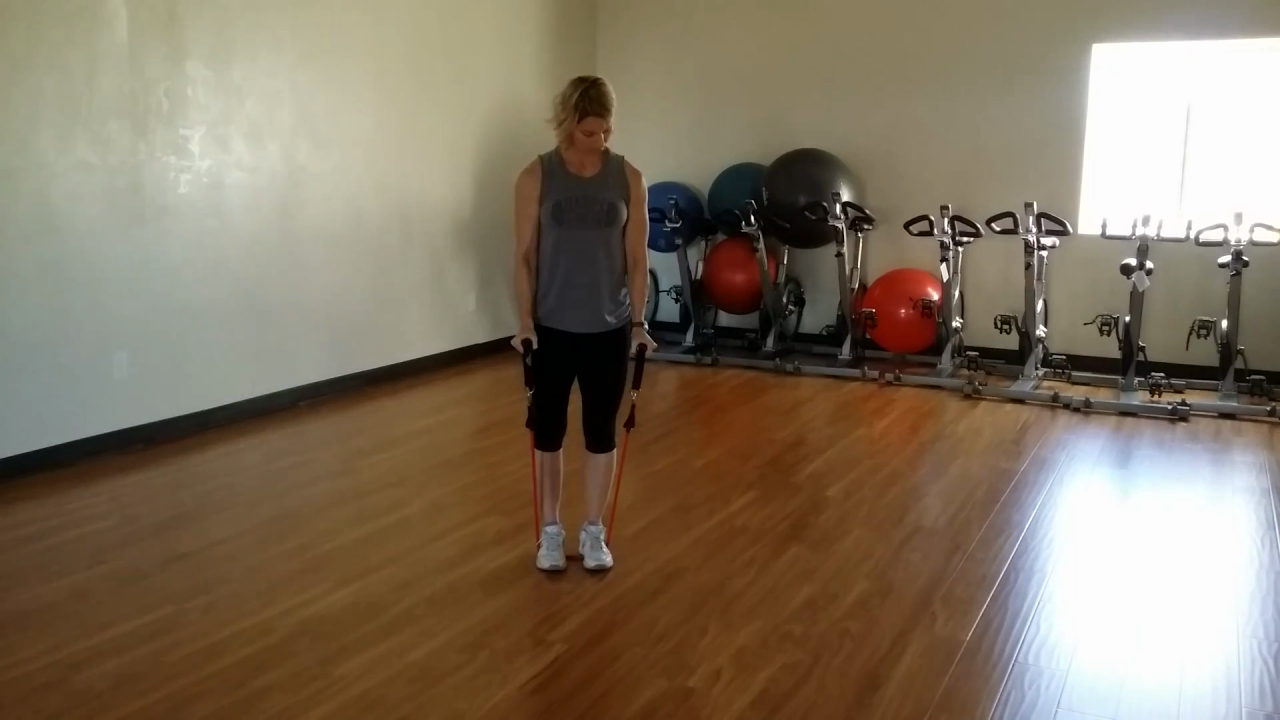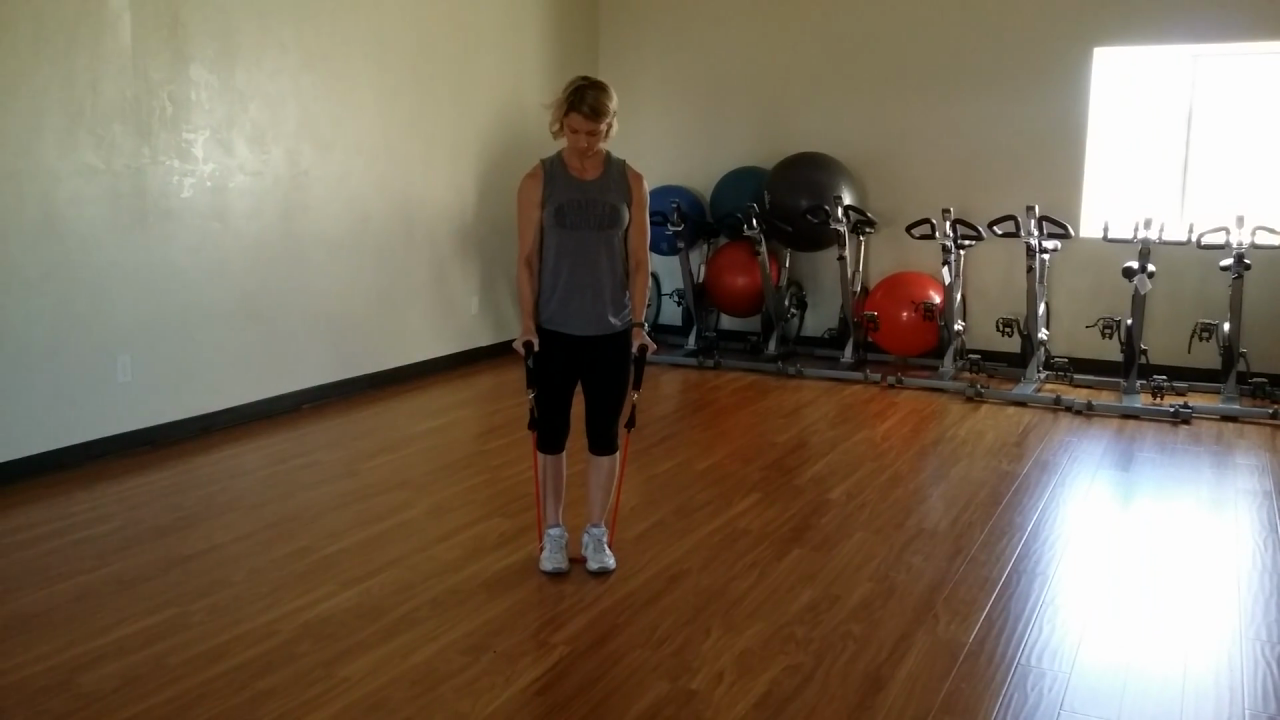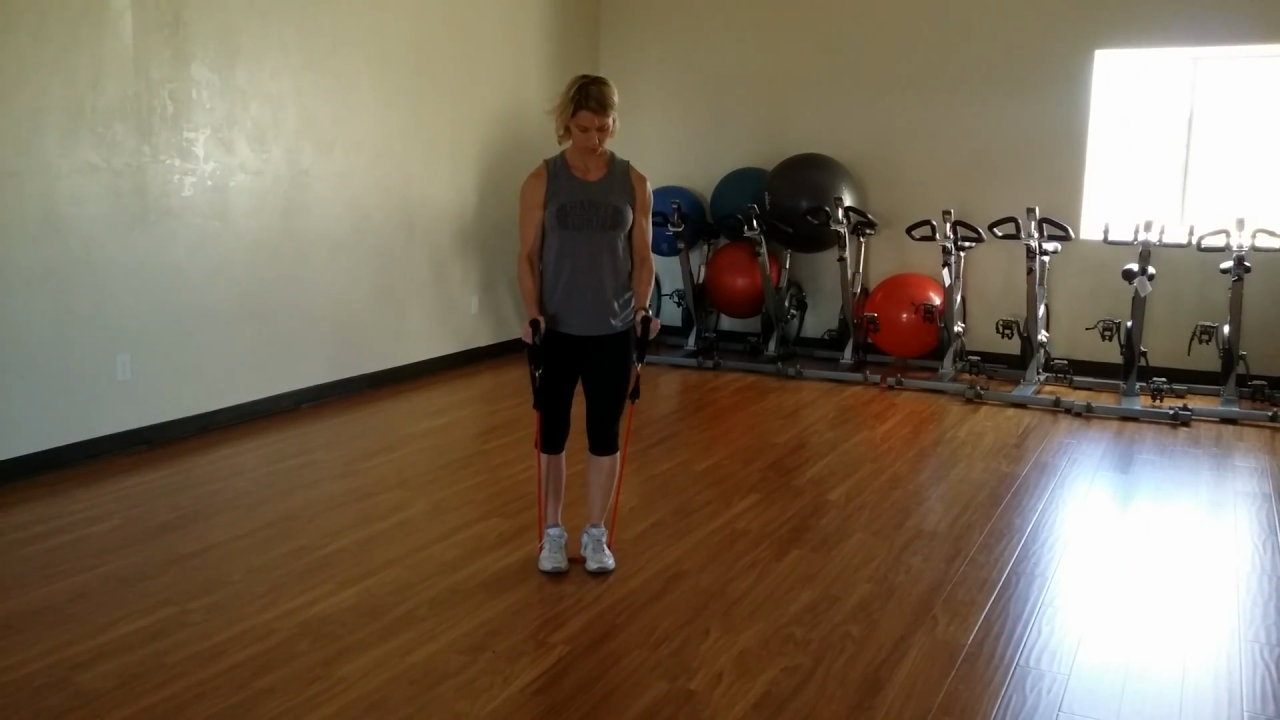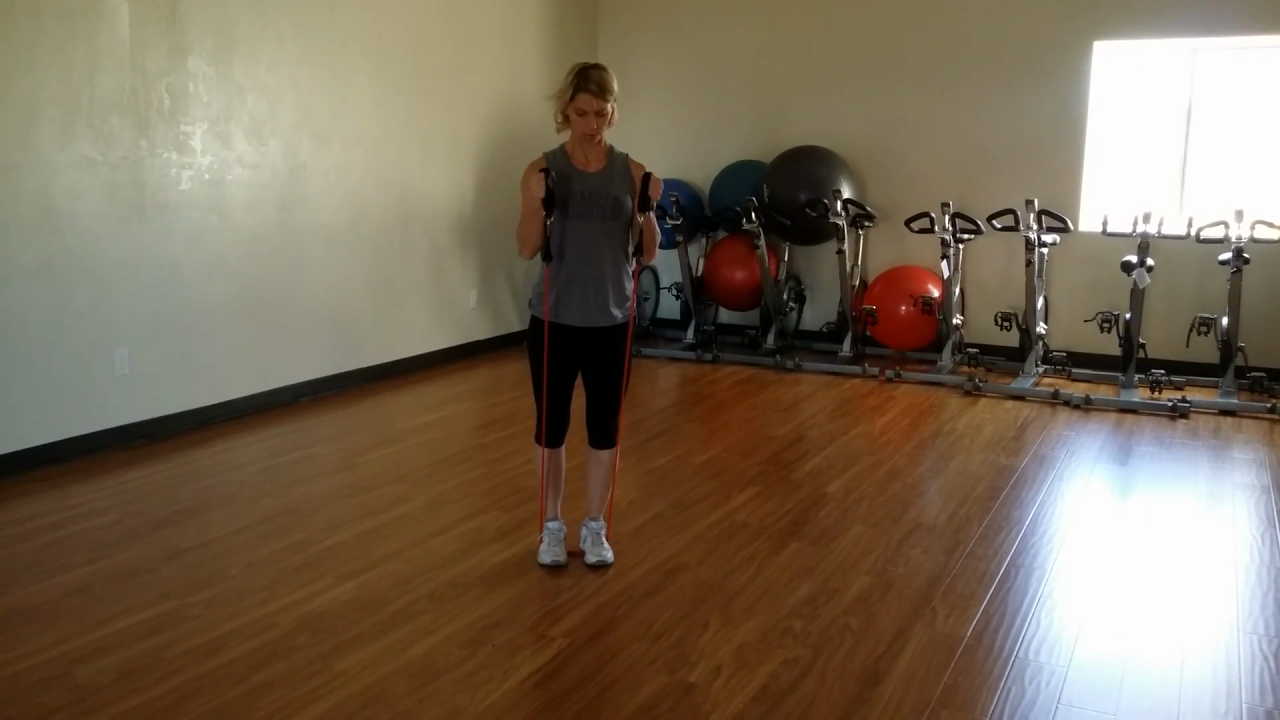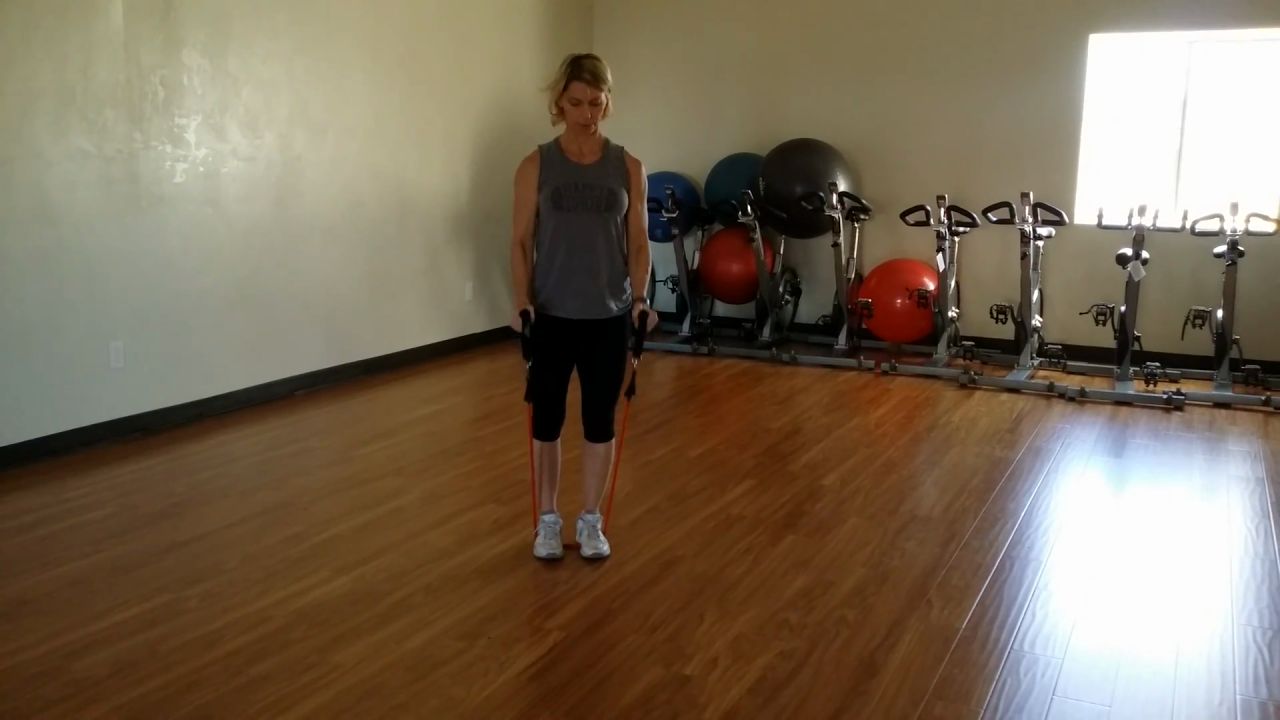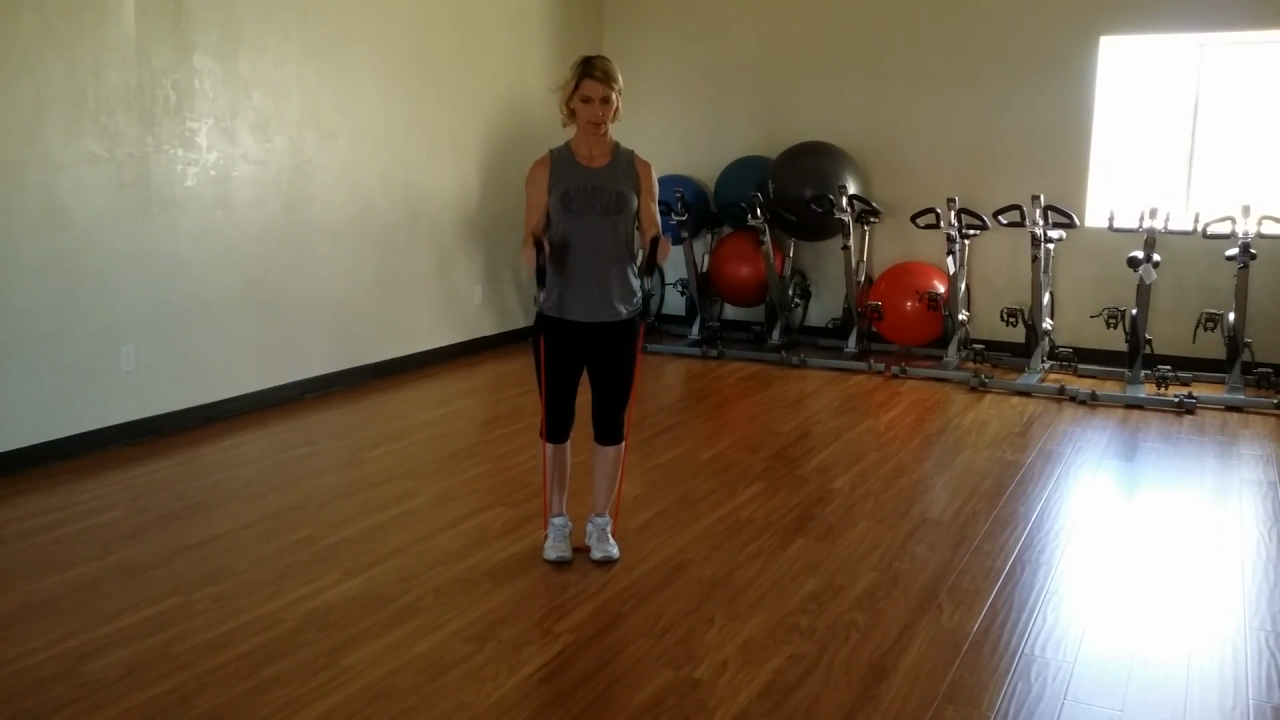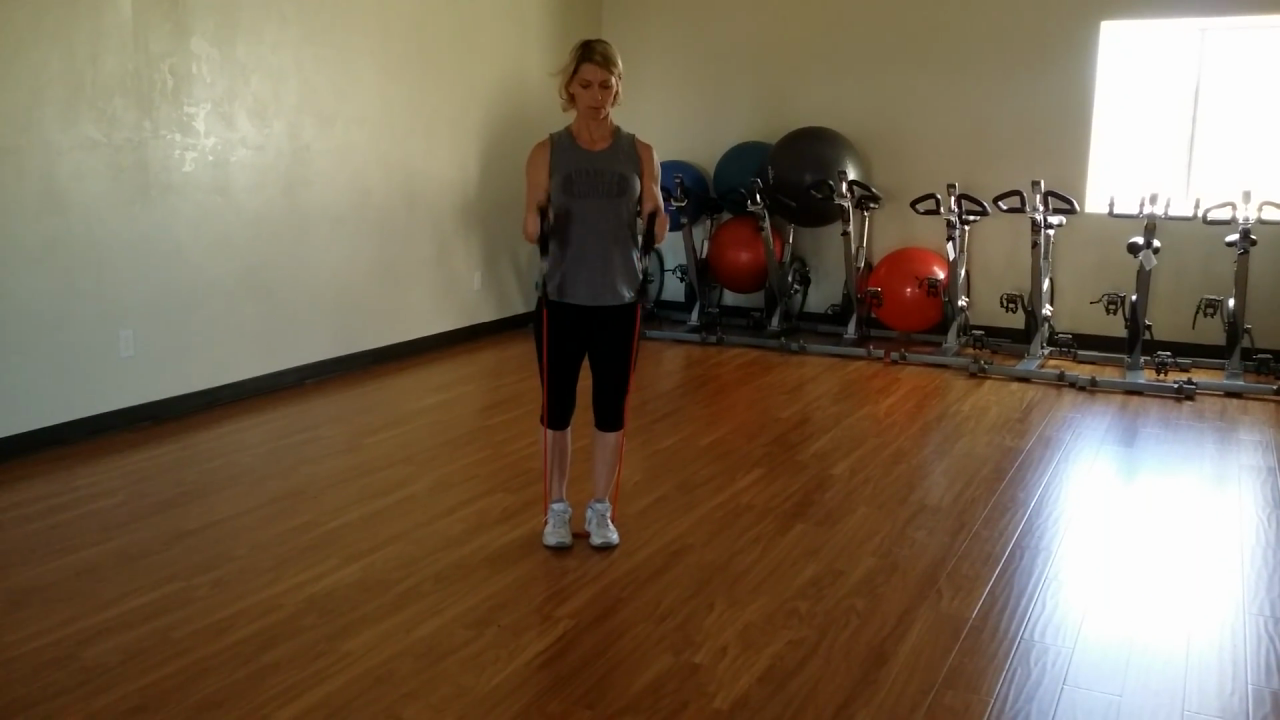
dt=0.7s
person 1, frame 1
left shoulder: (628, 178)
right shoulder: (536, 176)
left elbow: (637, 257)
right elbow: (524, 255)
left wrist: (638, 320)
right wrist: (525, 319)
left hip: (608, 328)
right hip: (552, 328)
left knee: (601, 431)
right knee: (548, 429)
left ankle: (594, 531)
right ankle: (550, 531)
person 1, frame 2
left shoulder: (630, 182)
right shoulder: (539, 179)
left elbow: (639, 260)
right elbow: (527, 259)
left wrist: (638, 322)
right wrist: (527, 322)
left hip: (611, 332)
right hip: (554, 331)
left knee: (604, 435)
right knee: (551, 433)
left ankle: (596, 534)
right ankle: (553, 533)
person 1, frame 3
left shoulder: (633, 182)
right shoulder: (542, 180)
left elbow: (642, 256)
right elbow: (527, 255)
left wrist: (642, 306)
right wrist: (531, 309)
left hip: (613, 331)
right hip: (555, 331)
left knee: (604, 434)
right knee: (552, 433)
left ankle: (595, 534)
right ankle: (552, 533)
person 1, frame 4
left shoulder: (632, 171)
right shoulder: (542, 168)
left elbow: (647, 252)
right elbow: (526, 249)
left wrist: (649, 210)
right wrist: (536, 203)
left hip: (611, 322)
right hip: (554, 320)
left knee: (604, 427)
right knee: (551, 426)
left ankle: (594, 527)
right ankle: (551, 525)
person 1, frame 5
left shoulder: (628, 166)
right shoulder: (536, 165)
left elbow: (638, 242)
right elbow: (521, 241)
left wrist: (639, 297)
right wrist: (521, 299)
left hip: (608, 316)
right hip: (550, 316)
left knee: (600, 421)
right knee: (546, 419)
left ankle: (591, 520)
right ankle: (547, 519)
person 1, frame 6
left shoulder: (638, 169)
right shoulder: (546, 168)
left elbow: (651, 238)
right elbow: (532, 236)
left wrist: (656, 247)
right wrist: (533, 247)
left hip: (618, 319)
right hip: (559, 317)
left knee: (610, 424)
right knee: (556, 423)
left ankle: (600, 523)
right ankle: (557, 522)
person 1, frame 7
left shoulder: (640, 153)
right shoulder: (547, 152)
left elbow: (653, 224)
right elbow: (531, 222)
left wrist: (655, 225)
right wrist: (534, 227)
left hip: (620, 302)
right hip: (561, 301)
left knee: (611, 409)
right knee: (558, 408)
left ankle: (600, 510)
right ankle: (557, 508)
